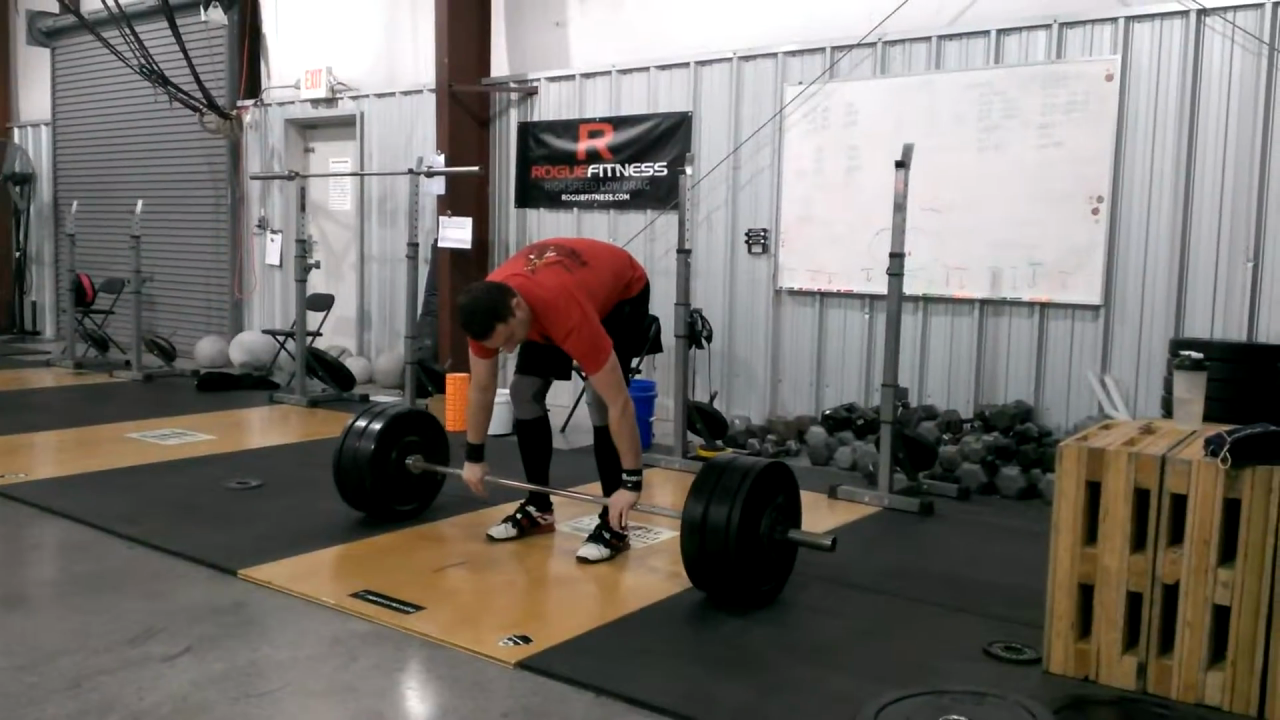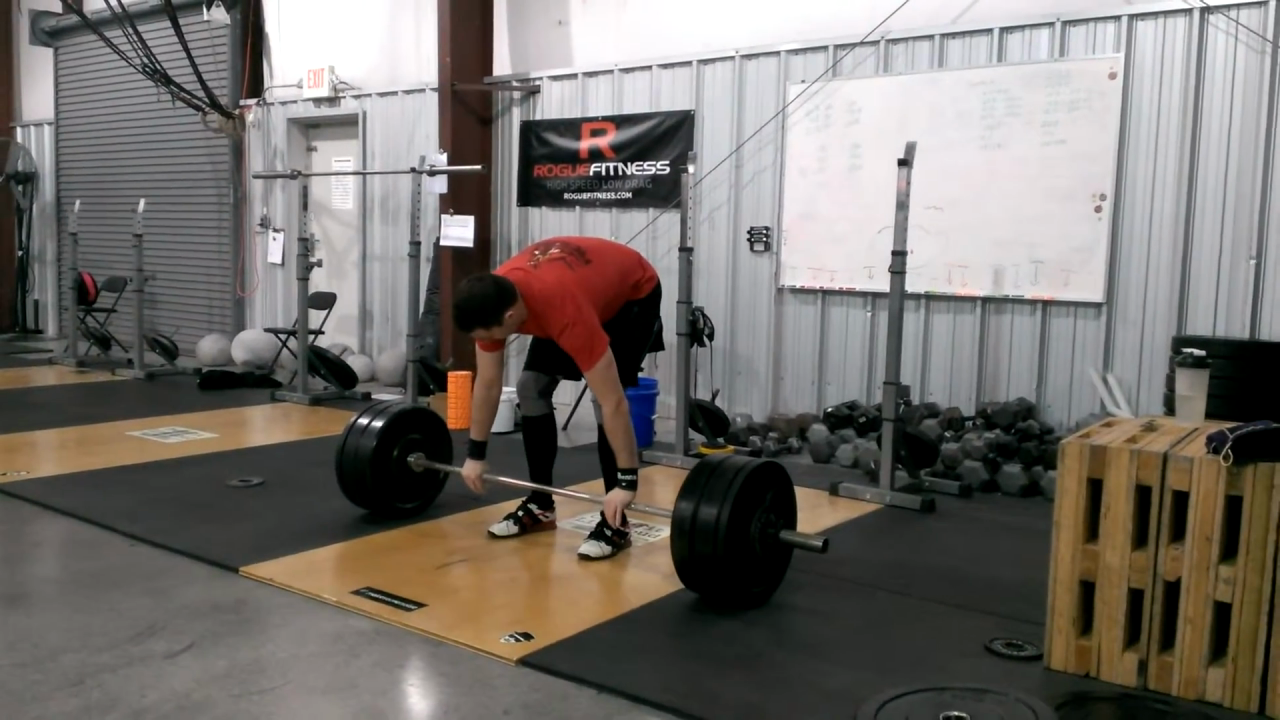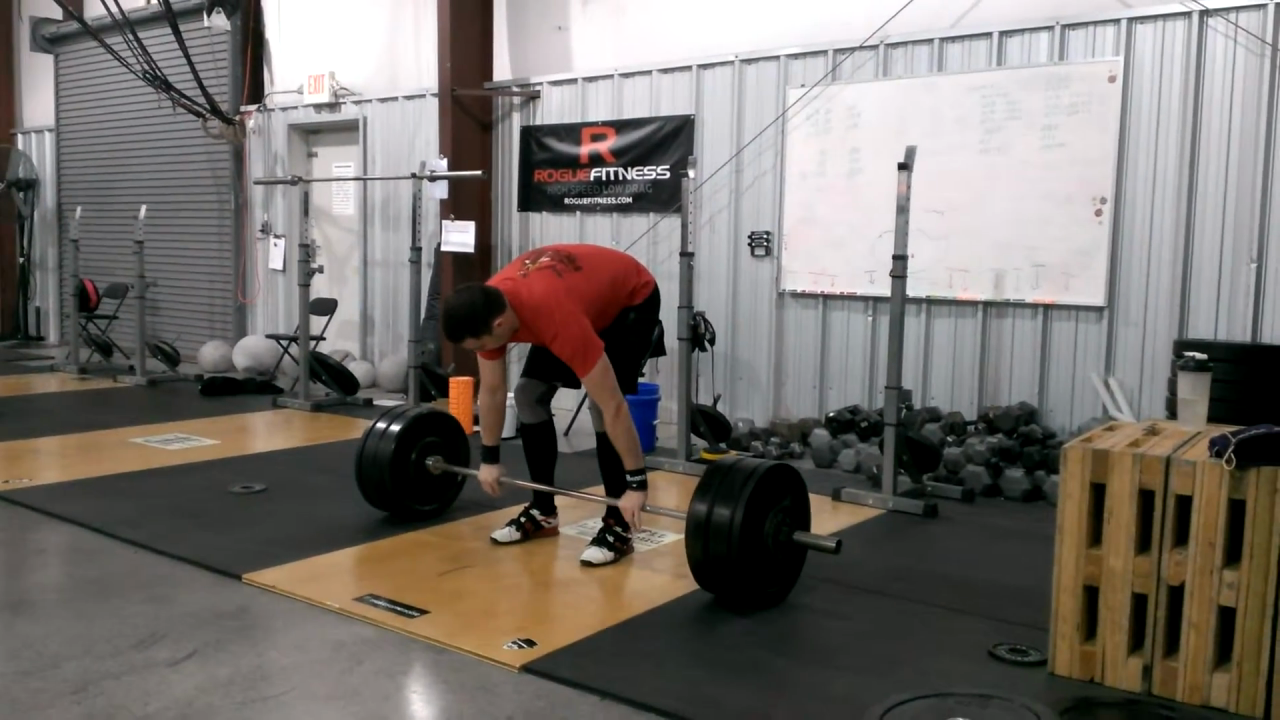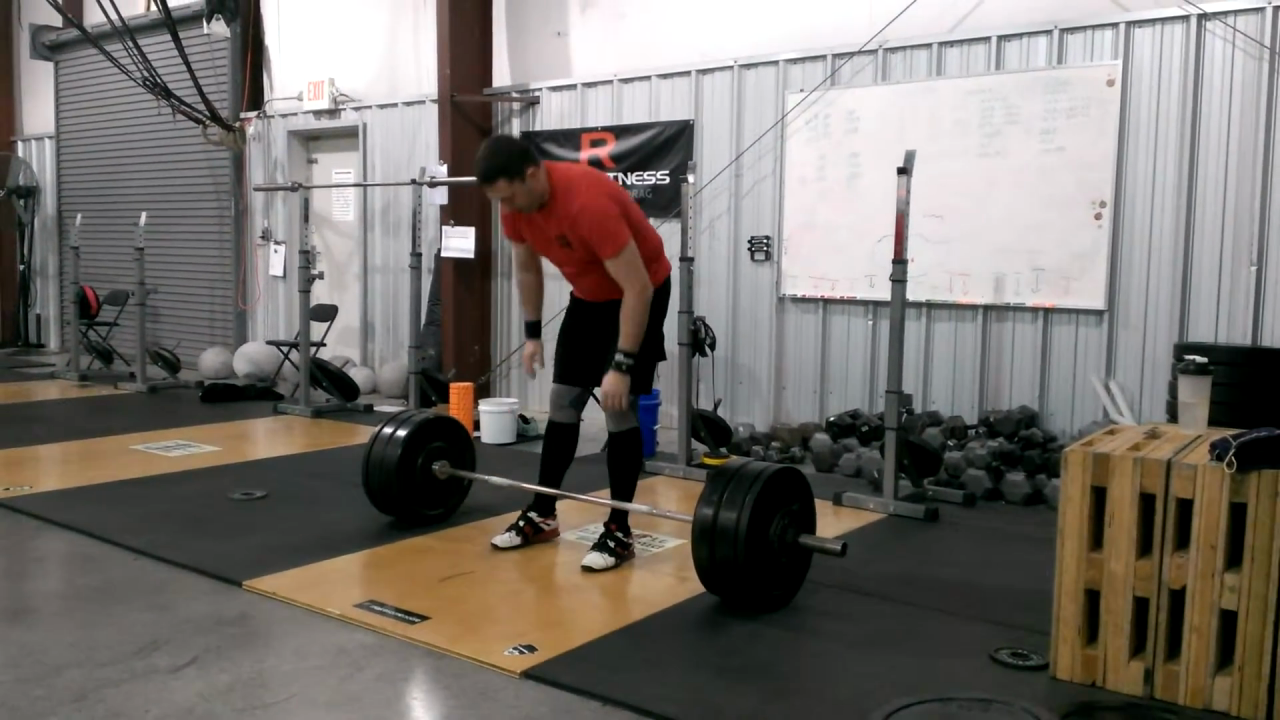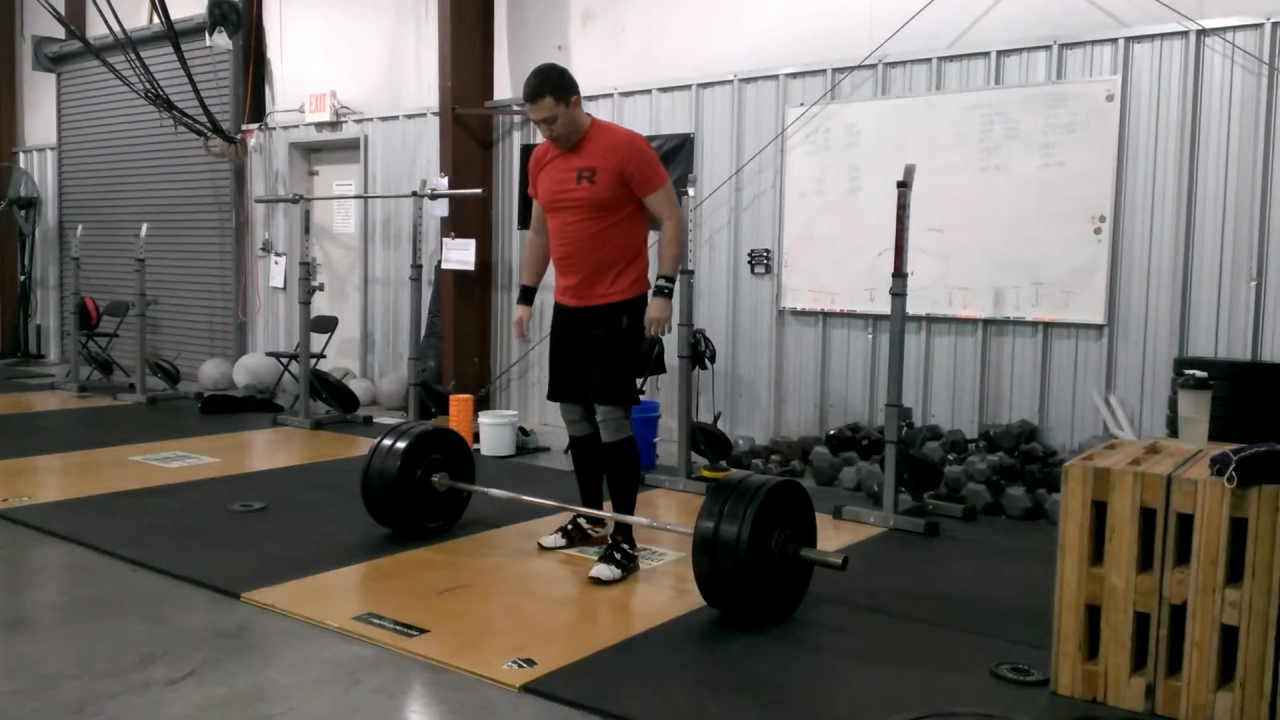
dt=1s
person 1, frame 1
left shoulder: (570, 316)
right shoulder: (487, 310)
left elbow: (619, 403)
right elbow: (481, 388)
left wrist: (631, 482)
right wrist: (473, 457)
left hip: (622, 292)
left knee: (598, 397)
right knee: (524, 391)
left ankle: (613, 524)
right ankle: (538, 507)
person 1, frame 2
left shoulder: (567, 313)
right shoulder: (492, 302)
left elbow: (613, 402)
right elbow: (487, 384)
left wrist: (627, 481)
right wrist: (475, 454)
left hip: (633, 294)
left knee: (601, 397)
right knee: (531, 388)
left ankle: (616, 524)
right ankle: (540, 505)
person 1, frame 3
left shoulder: (559, 320)
right shoulder: (486, 308)
left elbow: (612, 406)
right elbow: (491, 391)
left wrist: (636, 484)
right wrist: (489, 459)
left hip: (632, 300)
right hip: (585, 290)
left knee: (598, 403)
right knee: (529, 394)
left ankle: (618, 527)
right ankle: (542, 511)
person 1, frame 4
left shoulder: (588, 201)
right shoulder: (516, 203)
left elbow: (638, 289)
right elbow: (526, 268)
left wrist: (622, 366)
right wrist: (532, 335)
left hip: (642, 287)
right hip: (588, 296)
left knee: (617, 407)
right knee: (563, 401)
left ankle: (619, 531)
right ankle: (541, 515)
person 1, frame 5
left shoulder: (626, 147)
right shoulder: (541, 159)
left elbow: (672, 219)
left wrist: (663, 290)
right wrist: (525, 296)
left hip: (618, 306)
right hip: (568, 306)
left knee: (610, 416)
right knee: (575, 414)
left ankle: (624, 541)
right ankle: (590, 518)
